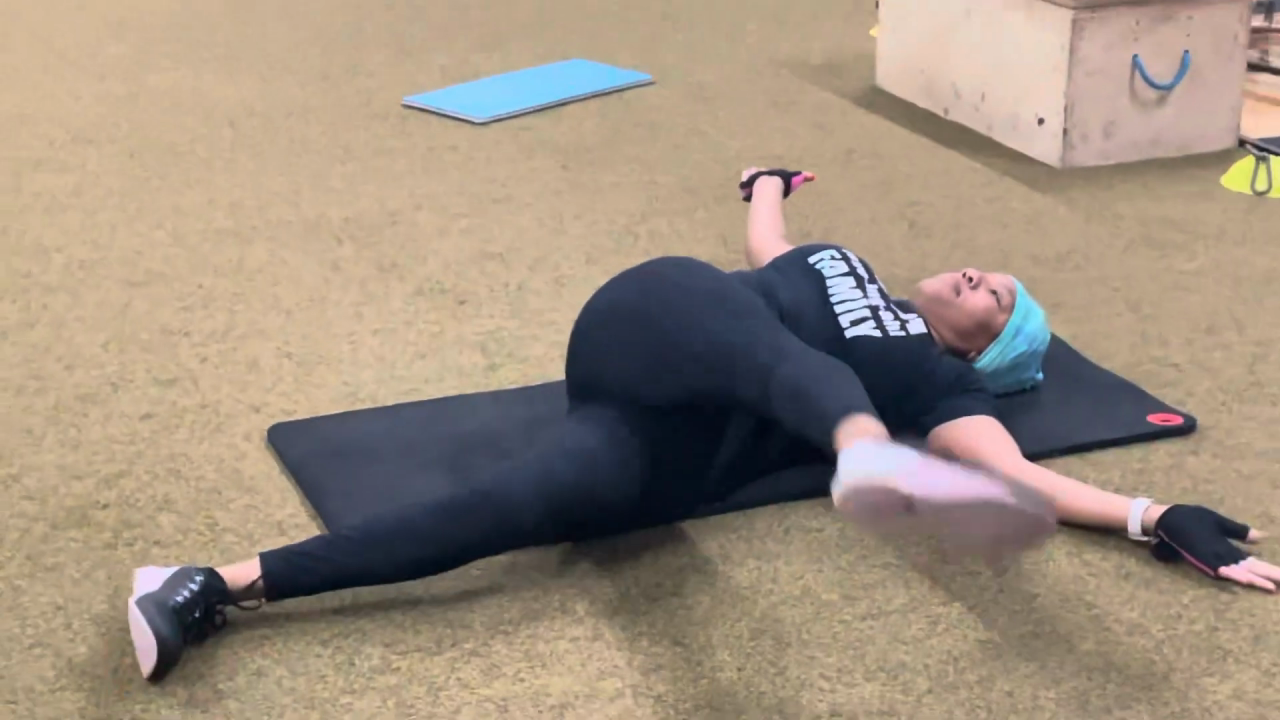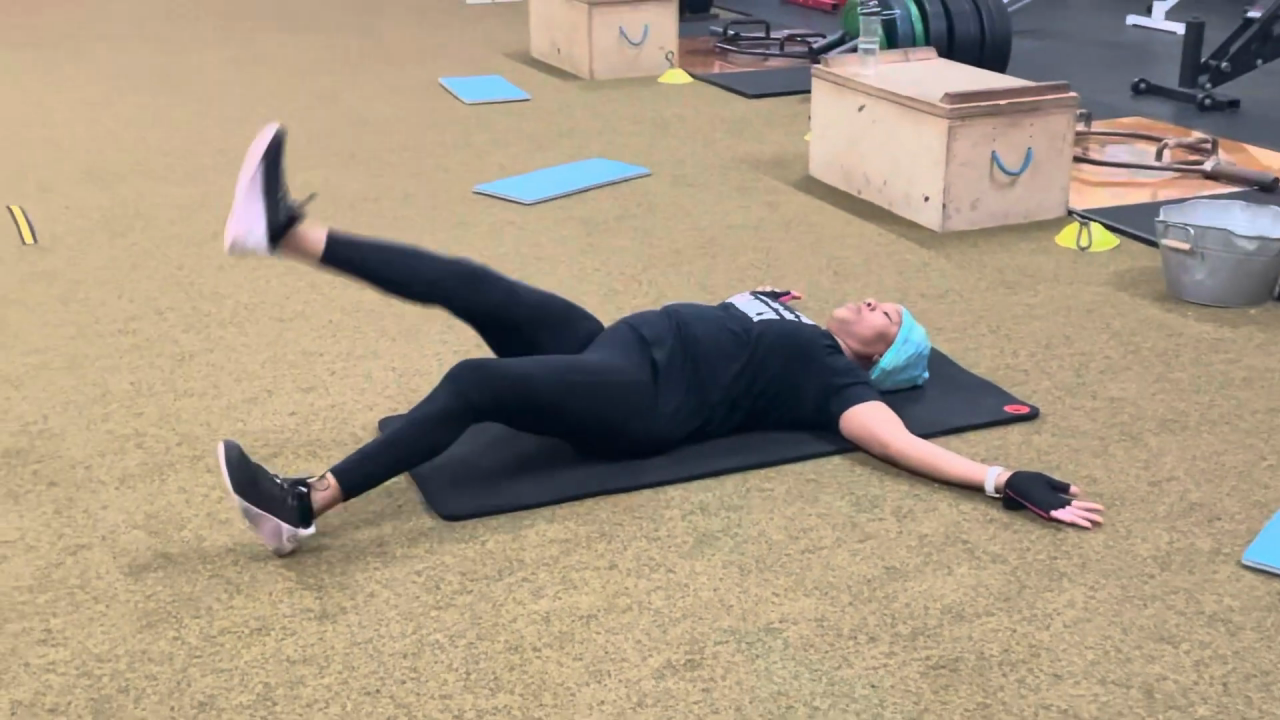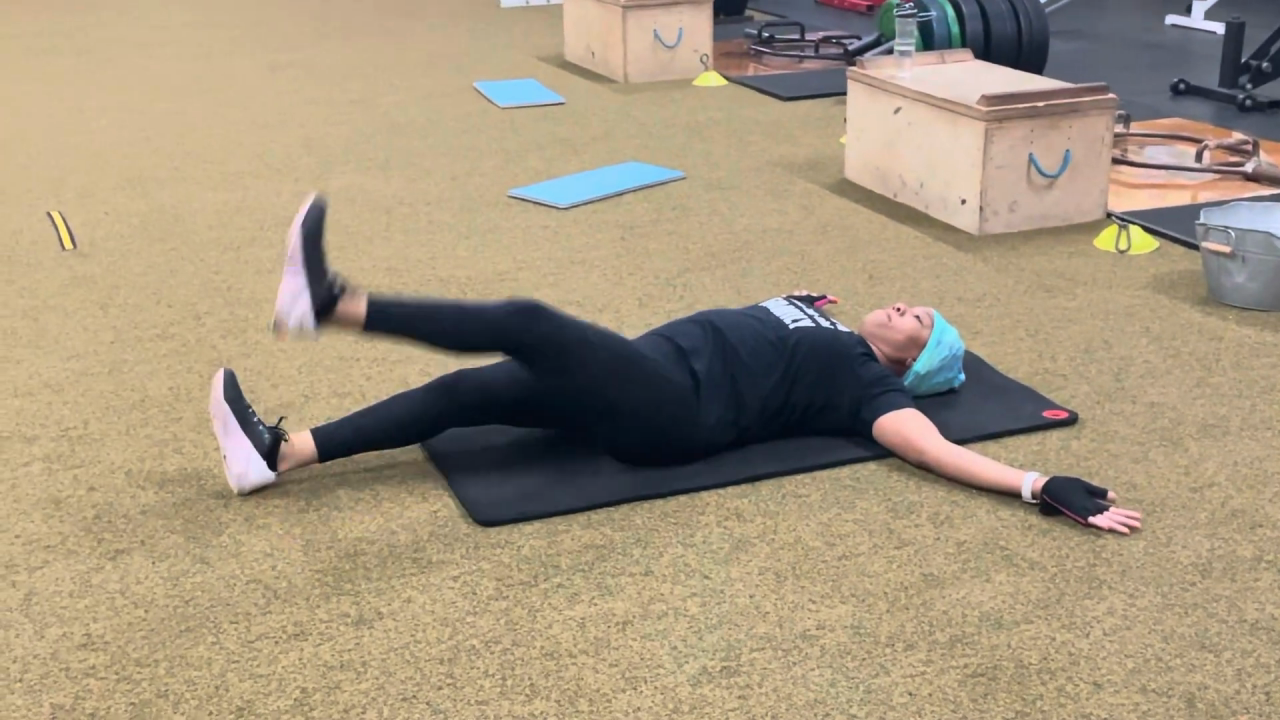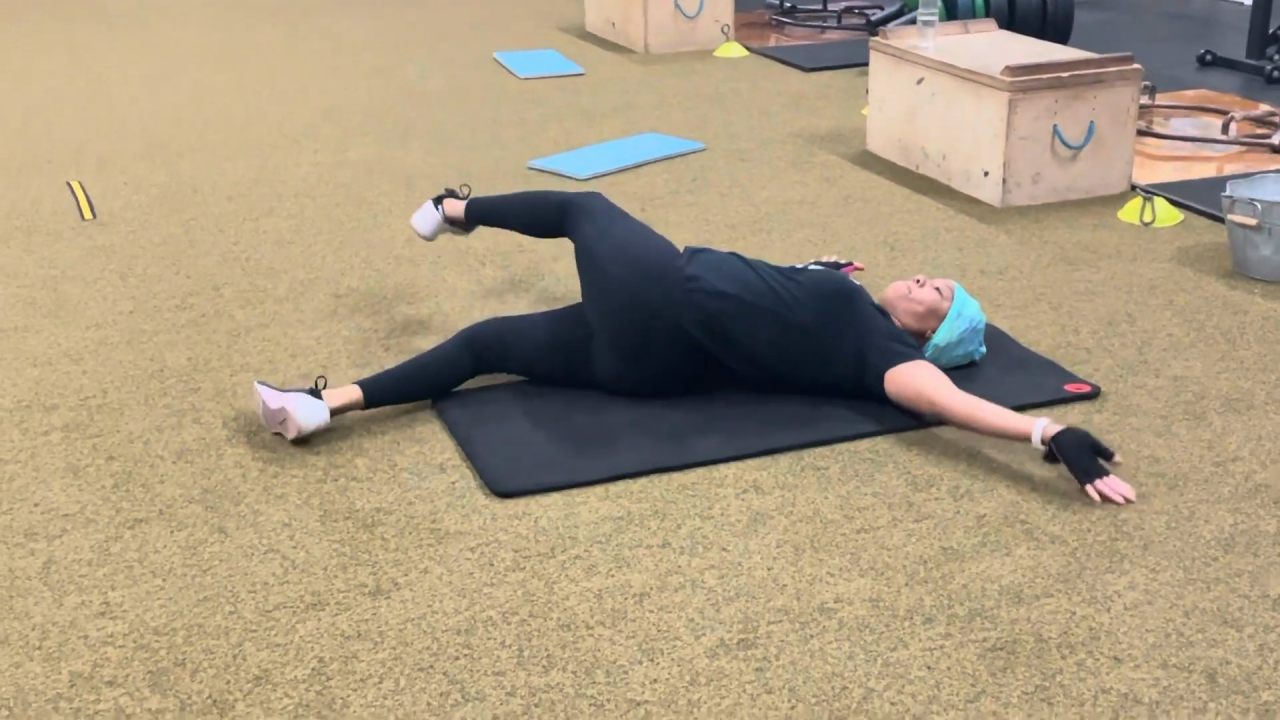
dt=1s
person 1, frame 1
left shoulder: (941, 382)
right shoulder: (841, 258)
left elbow: (1022, 474)
right elbow: (762, 248)
left wrist: (1162, 518)
right wrist: (766, 186)
left hip: (680, 445)
right hip: (657, 310)
left knee: (524, 499)
right knee: (802, 370)
left ankle: (218, 587)
person 1, frame 2
left shoulder: (839, 381)
right shoulder: (799, 329)
left elbow: (909, 447)
left wrist: (1010, 482)
right wrist: (760, 301)
left hip: (643, 400)
right hip: (618, 347)
left knee: (473, 383)
right knee: (472, 290)
left ankle: (303, 506)
right ankle: (287, 228)
person 1, frame 3
left shoulder: (866, 382)
right shoulder: (824, 332)
left elbow: (940, 450)
left wrist: (1048, 486)
right wrist: (797, 301)
left hip: (672, 412)
right hip: (647, 361)
left knee: (524, 324)
right knee: (466, 392)
left ankle: (330, 302)
right ankle: (276, 450)
person 1, frame 4
left shoulder: (883, 349)
right shoulder: (859, 322)
left elbow: (944, 397)
left wrist: (1052, 435)
right wrist: (819, 267)
right hip: (649, 358)
left knee: (584, 205)
right knee: (488, 342)
left ankle: (456, 210)
right ankle: (323, 403)
